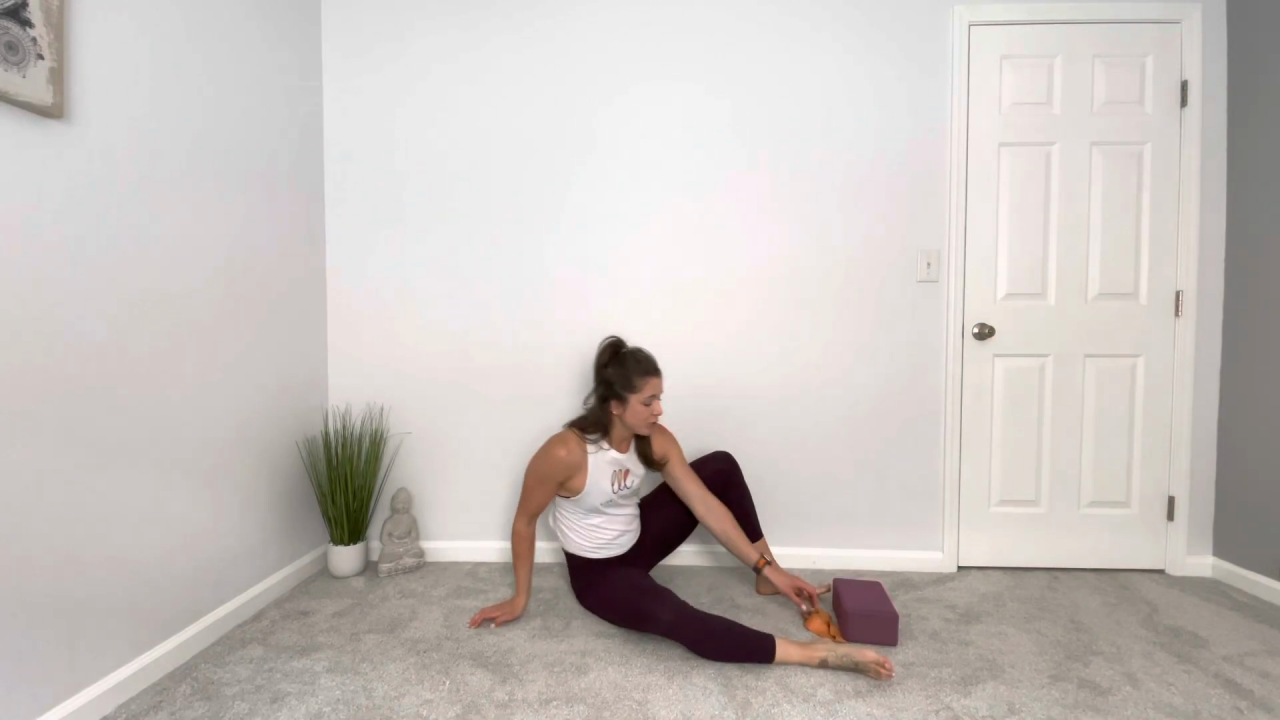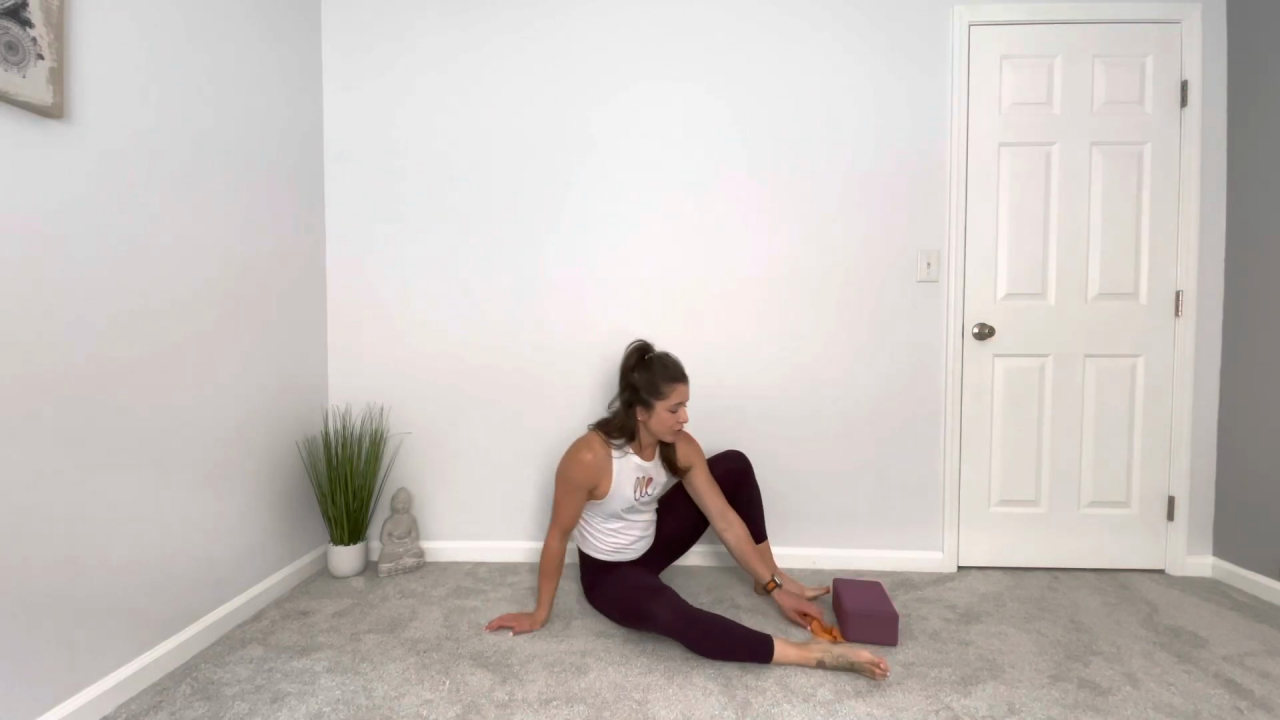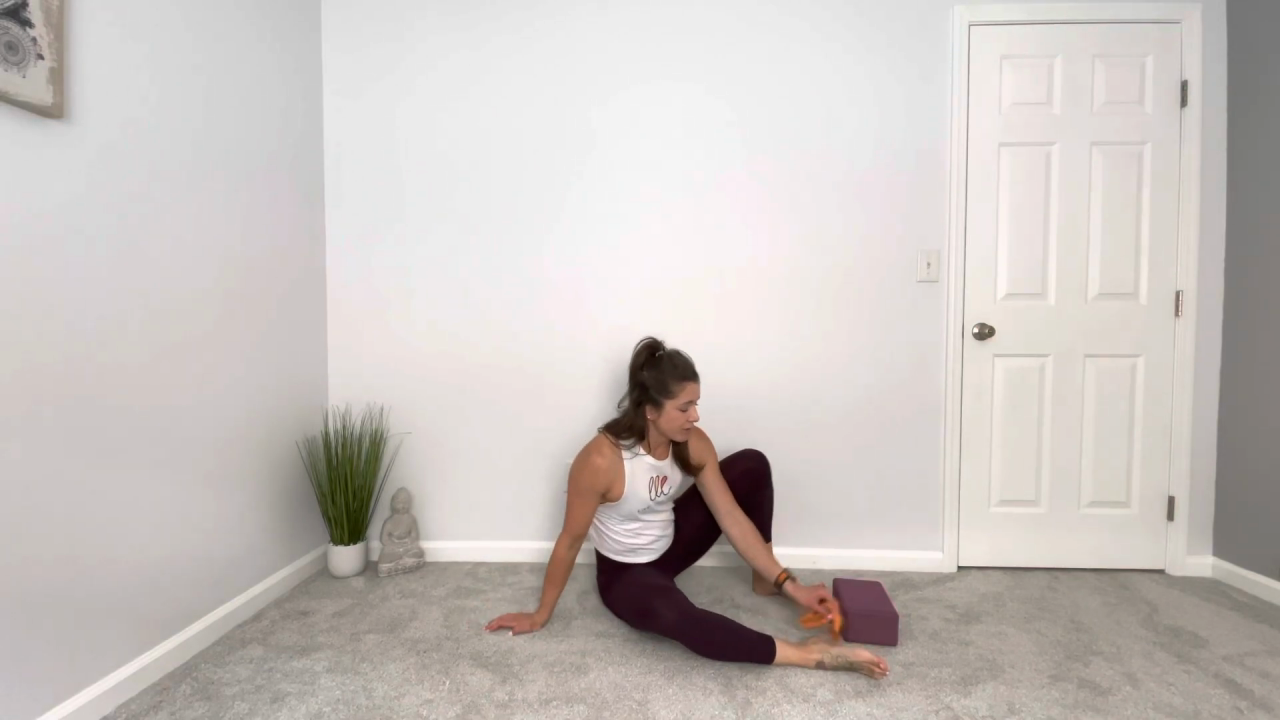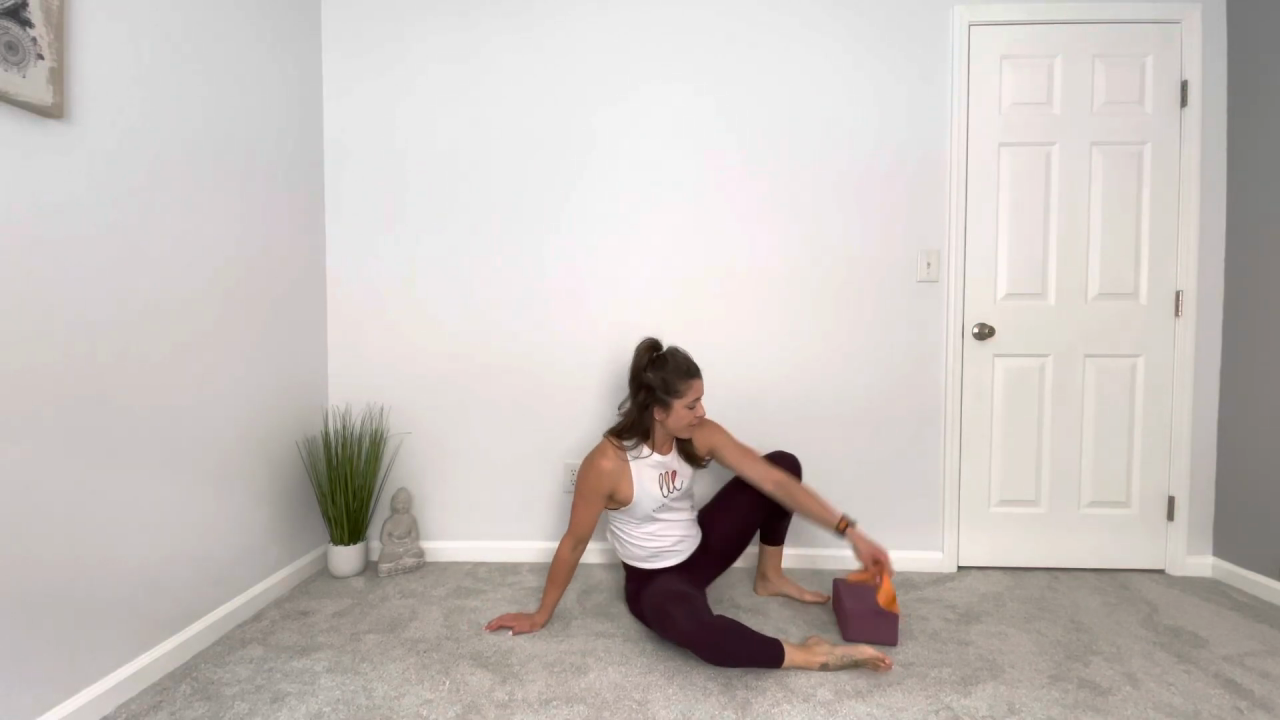
dt=0.2s
person 1, frame 1
left shoulder: (656, 441)
right shoulder: (565, 453)
left elbow: (709, 508)
right elbow: (524, 521)
left wrist: (768, 569)
right wrist: (520, 598)
left hip: (637, 540)
right hip: (597, 573)
left knee: (722, 467)
right knee: (671, 615)
left ankle: (764, 579)
right ankle: (809, 653)
person 1, frame 2
left shoulder: (681, 447)
right shoulder: (590, 457)
left elbow: (726, 520)
right elbow: (558, 535)
left wrist: (774, 589)
right wrist: (540, 613)
left hip: (654, 542)
right hip: (609, 574)
left knee: (734, 465)
right knee: (669, 612)
left ankle: (773, 574)
right ankle: (805, 654)
person 1, frame 3
left shoulder: (693, 443)
right shoulder: (601, 460)
left elbow: (734, 520)
right elbow: (570, 541)
left wrist: (787, 581)
right wrist: (540, 615)
left hip: (672, 544)
right hip: (627, 576)
left knee: (752, 463)
right knee: (672, 613)
left ankle: (765, 580)
right ankle: (804, 655)
person 1, frame 4
left shoulder: (699, 435)
right shoulder: (608, 464)
left elbow: (772, 479)
right elbow: (573, 544)
left wrist: (848, 530)
right wrist: (540, 615)
left hip: (700, 548)
right hip: (654, 582)
left knee: (784, 465)
right knee: (689, 624)
left ankle: (769, 577)
right ankle: (806, 656)
